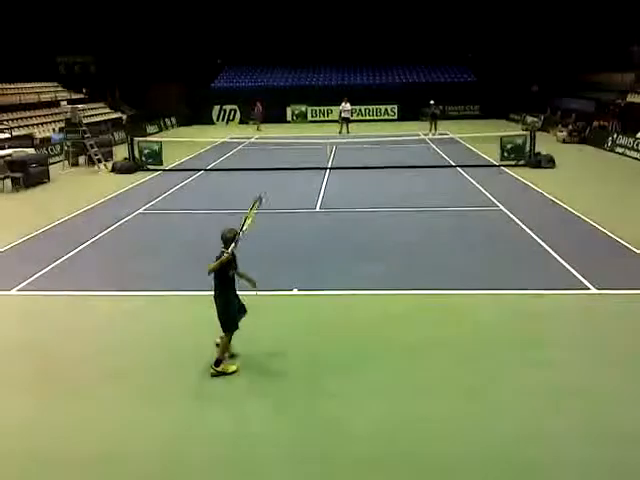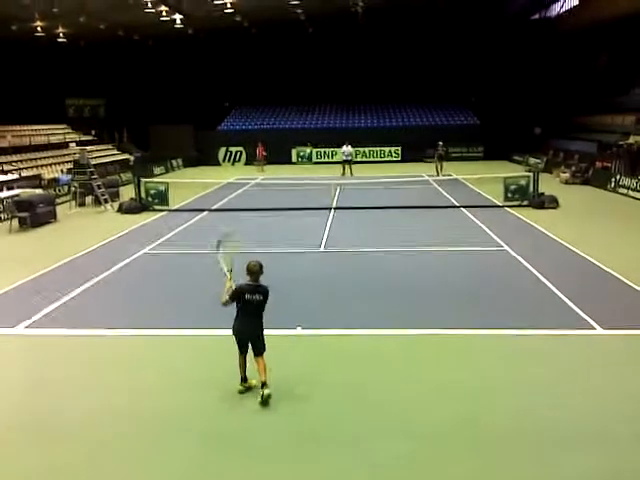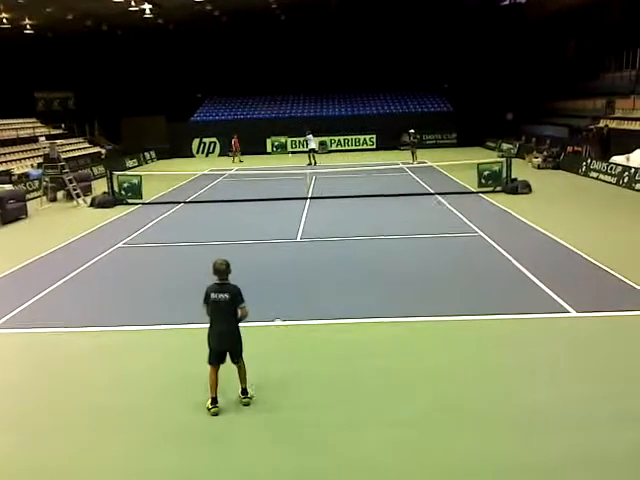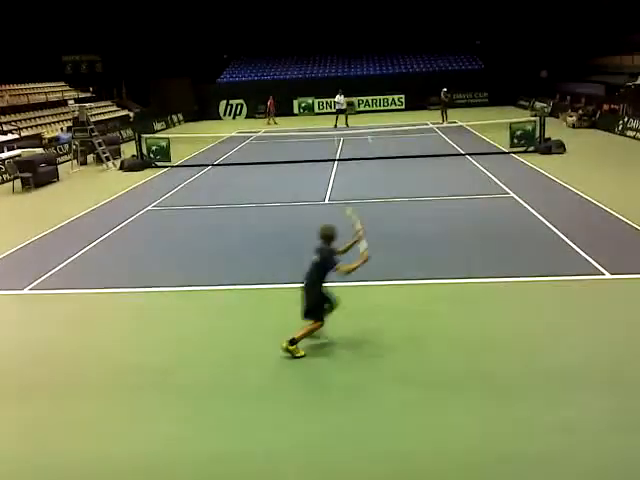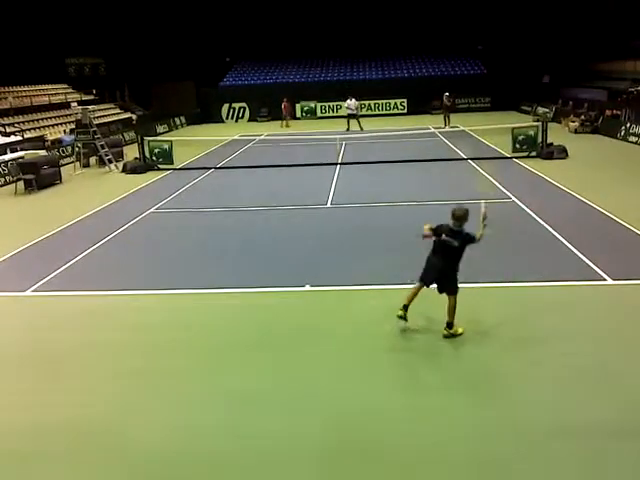
dt=1s
person 1, frame 1
left shoulder: (230, 255)
right shoulder: (224, 257)
right elbow: (210, 269)
left wrist: (248, 279)
right wrist: (222, 260)
left hip: (230, 294)
right hip: (223, 297)
left knee: (239, 314)
right knee: (229, 330)
left ankle: (223, 342)
right ankle: (217, 365)
person 1, frame 2
left shoulder: (240, 289)
right shoulder: (265, 290)
left elbow: (224, 302)
left wrist: (228, 288)
left hip: (240, 327)
right hip: (256, 328)
left knee: (242, 354)
right knee: (259, 356)
left ankle: (244, 383)
right ankle: (264, 387)
person 1, frame 3
left shoulder: (210, 290)
right shoulder: (234, 290)
left elbow: (208, 312)
right elbow: (244, 313)
left hip: (215, 333)
right hip: (232, 332)
left knee: (214, 367)
right knee: (239, 361)
left ankle: (213, 403)
right ankle: (244, 394)
person 1, frame 4
left shoulder: (322, 249)
right shoulder: (326, 255)
left elbow: (340, 252)
right elbow: (344, 271)
left wrist: (355, 240)
right wrist: (361, 261)
left hip: (312, 286)
right hip: (312, 290)
left knee: (332, 305)
right knee: (318, 322)
left ankle: (312, 330)
right ankle: (290, 344)
person 1, frame 5
left shoulder: (442, 228)
right shoulder: (465, 237)
left elbow: (425, 235)
right elbow: (479, 237)
left wrist: (426, 228)
right wrist: (483, 223)
left hip: (433, 263)
right hip: (449, 269)
left knee: (420, 285)
right knee: (452, 297)
left ankle: (403, 311)
right ankle: (449, 328)
